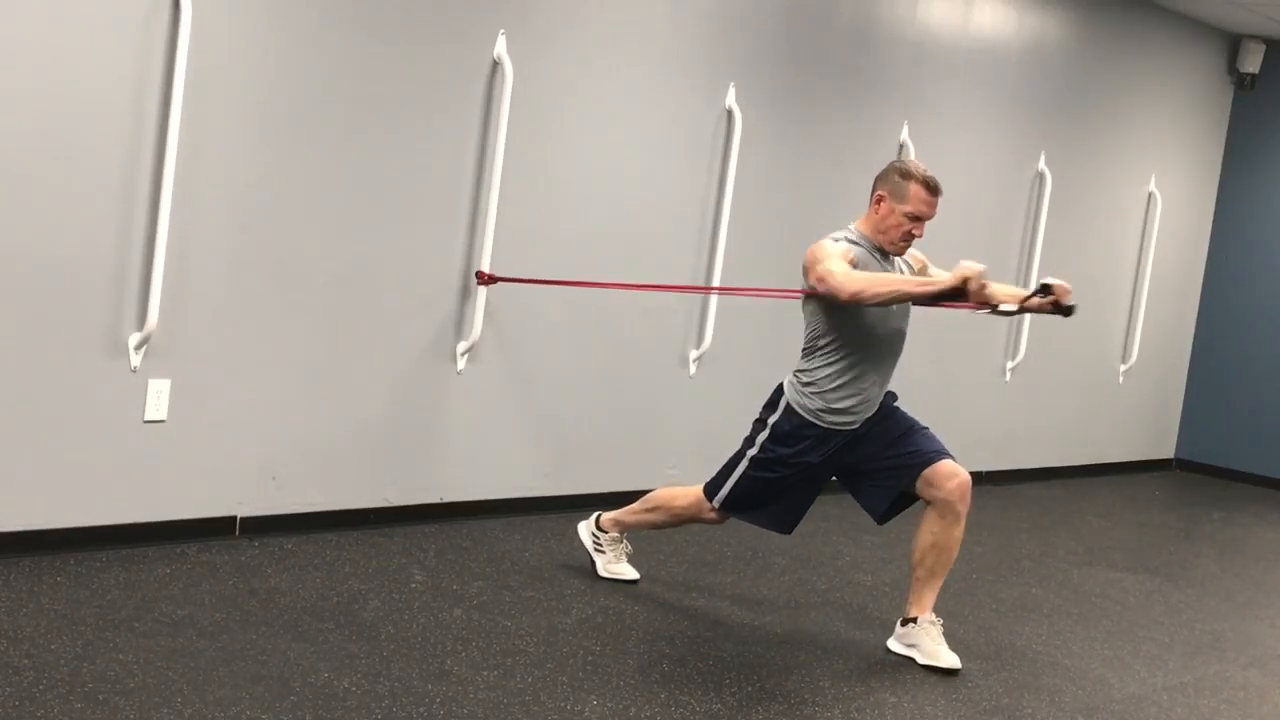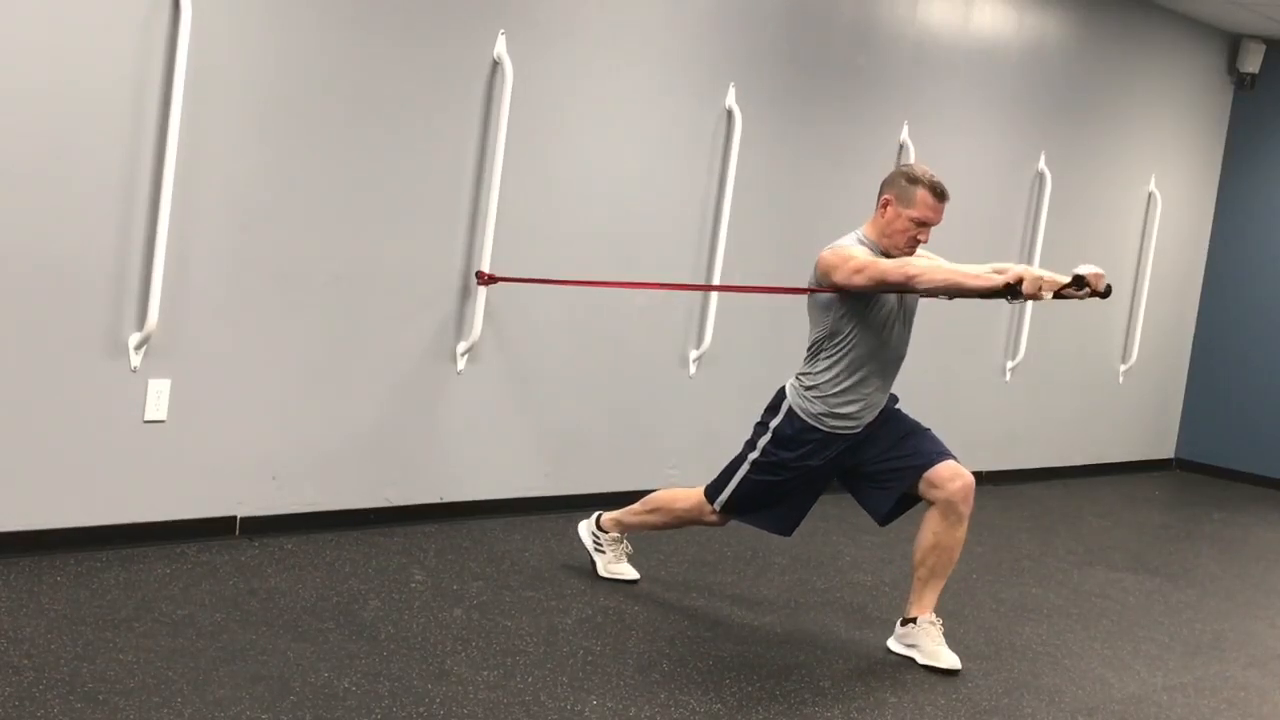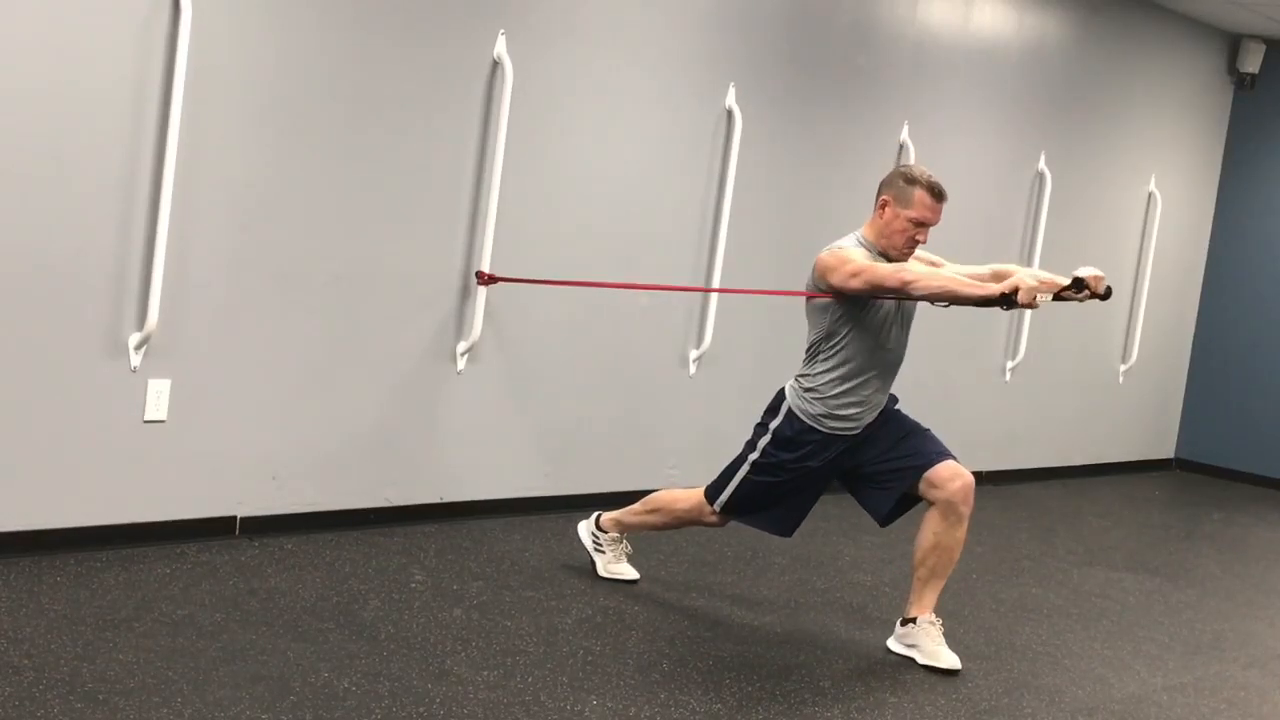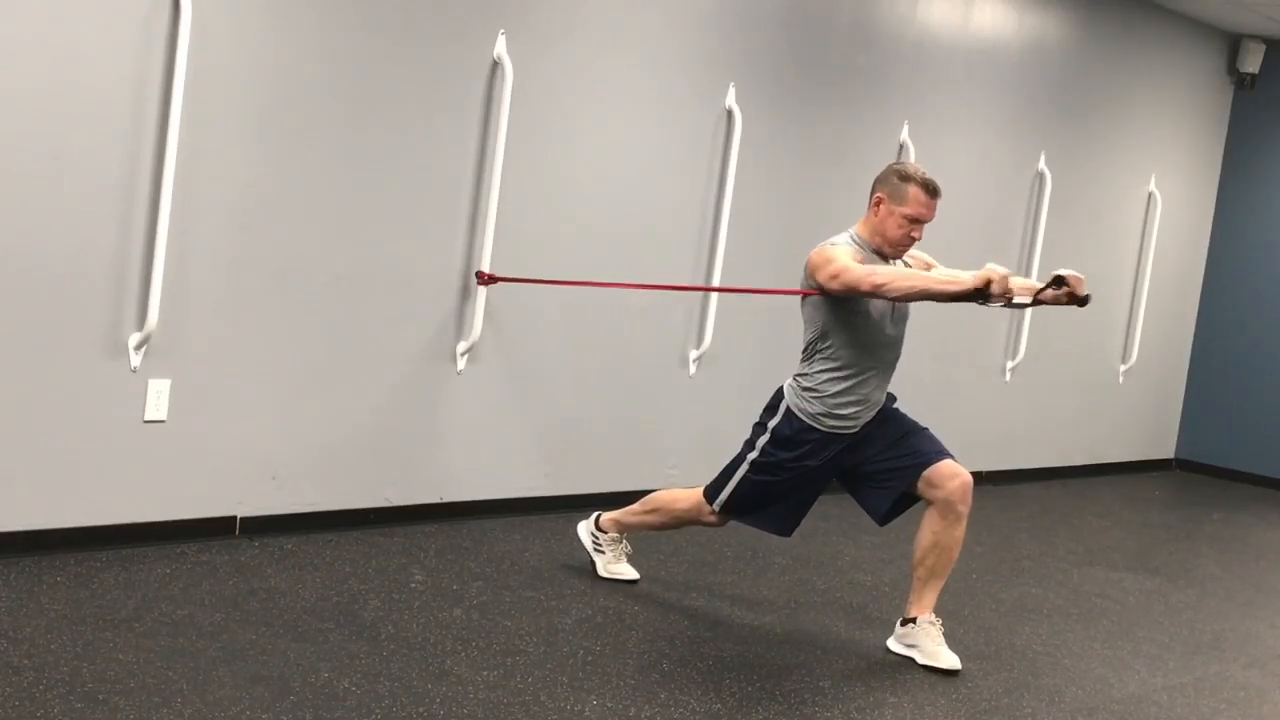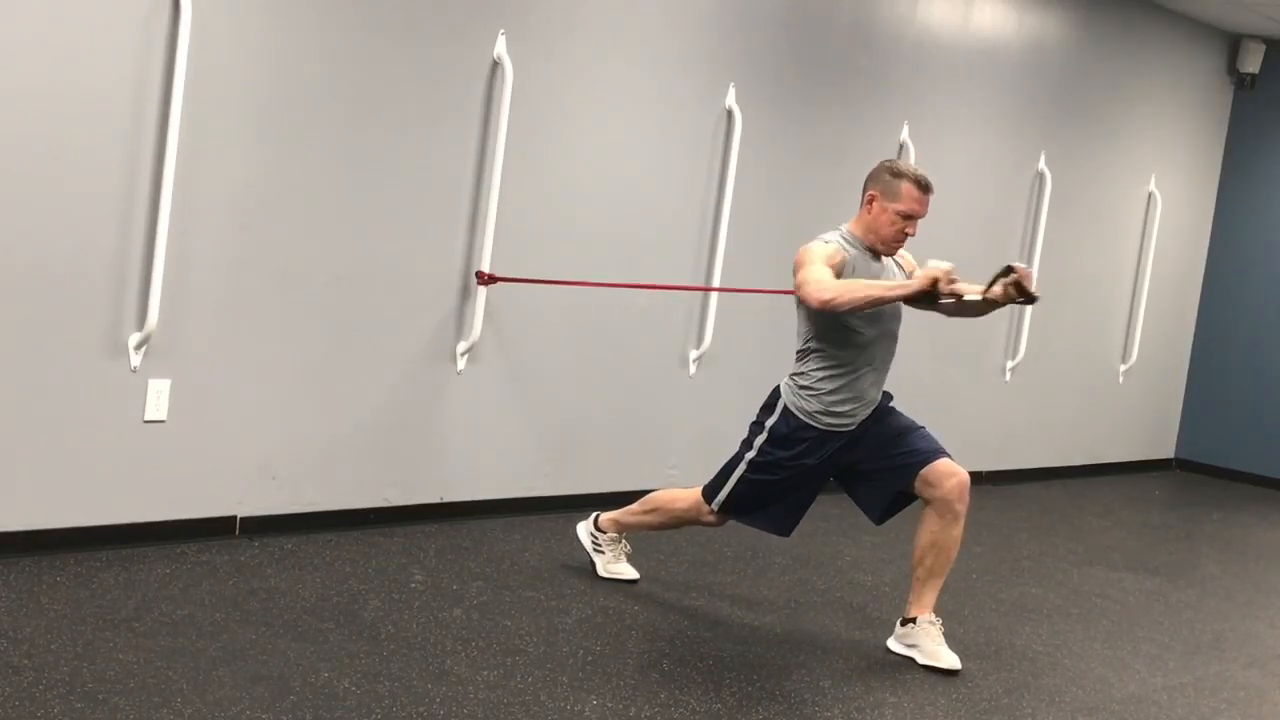
dt=0.2s
person 1, frame 1
left shoulder: (905, 259)
right shoulder: (830, 253)
left elbow: (968, 288)
right elbow: (854, 289)
left wrist: (1029, 297)
right wrist: (946, 281)
left hip: (870, 418)
right hip: (805, 420)
left knee: (952, 486)
right knee: (712, 507)
left ankle: (915, 625)
right ankle: (606, 527)
person 1, frame 2
left shoulder: (913, 257)
right shoulder: (842, 258)
left elbow: (984, 273)
right elbow: (909, 278)
left wrist: (1065, 281)
right wrist: (1006, 279)
left hip: (872, 420)
right hip: (807, 422)
left knee: (956, 488)
right knee: (716, 508)
left ankle: (916, 626)
right ankle: (607, 527)
person 1, frame 3
left shoulder: (912, 259)
right shoulder: (840, 259)
left elbow: (985, 274)
right elbow: (902, 282)
left wrist: (1066, 283)
right wrist: (999, 289)
left hip: (872, 421)
right hip: (808, 424)
left knee: (955, 488)
right knee: (715, 510)
left ankle: (916, 626)
right ankle: (606, 527)
person 1, frame 4
left shoulder: (908, 261)
right shoulder: (833, 255)
left elbow: (976, 283)
right elbow: (874, 283)
left wrist: (1043, 292)
right wrist: (966, 282)
left hip: (870, 419)
right hip: (805, 423)
left knee: (953, 487)
right knee: (713, 509)
left ankle: (916, 626)
right ankle: (605, 527)
person 1, frame 5
left shoulder: (895, 260)
right shoulder: (825, 253)
left elbow: (955, 301)
right elbow: (819, 297)
left wrist: (997, 294)
right wrist: (905, 288)
left hip: (867, 418)
right hip: (804, 421)
left knee: (951, 486)
right knee: (711, 507)
left ankle: (917, 626)
right ankle: (604, 527)
